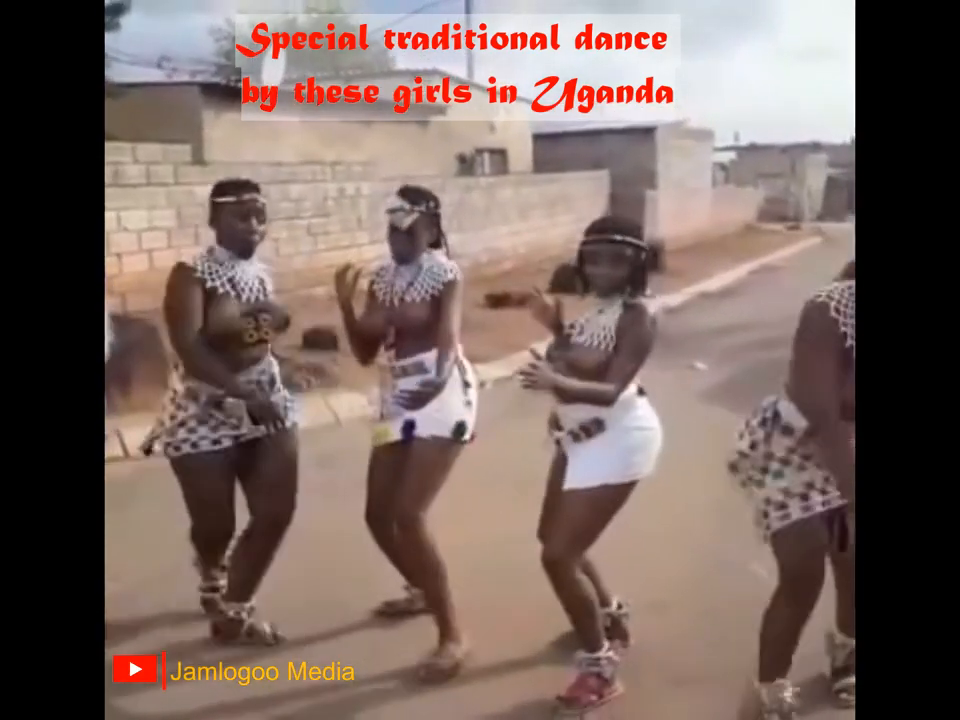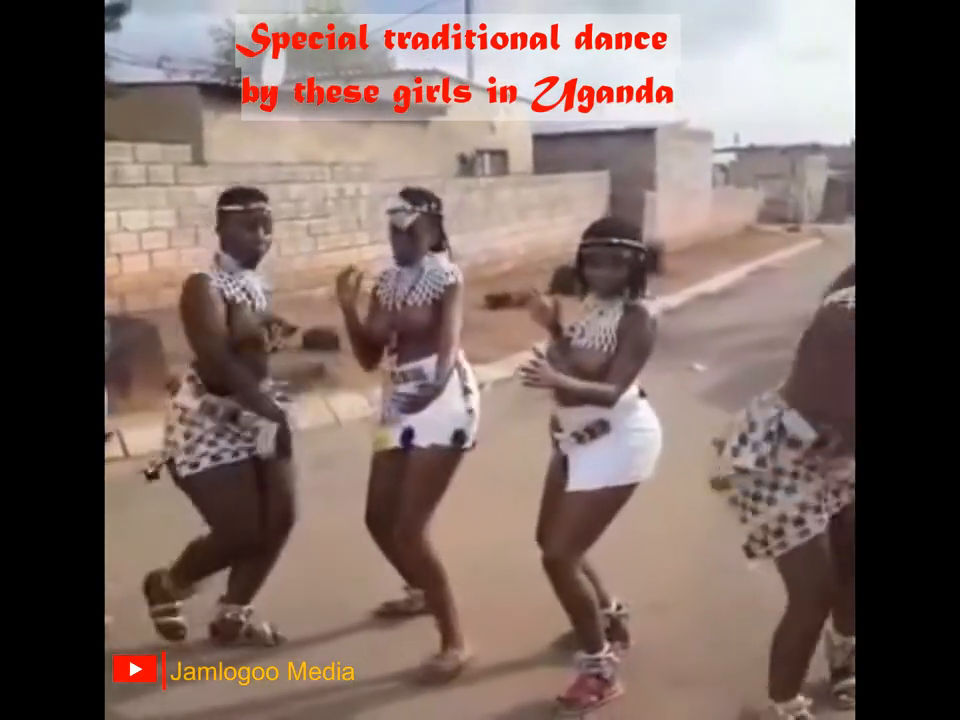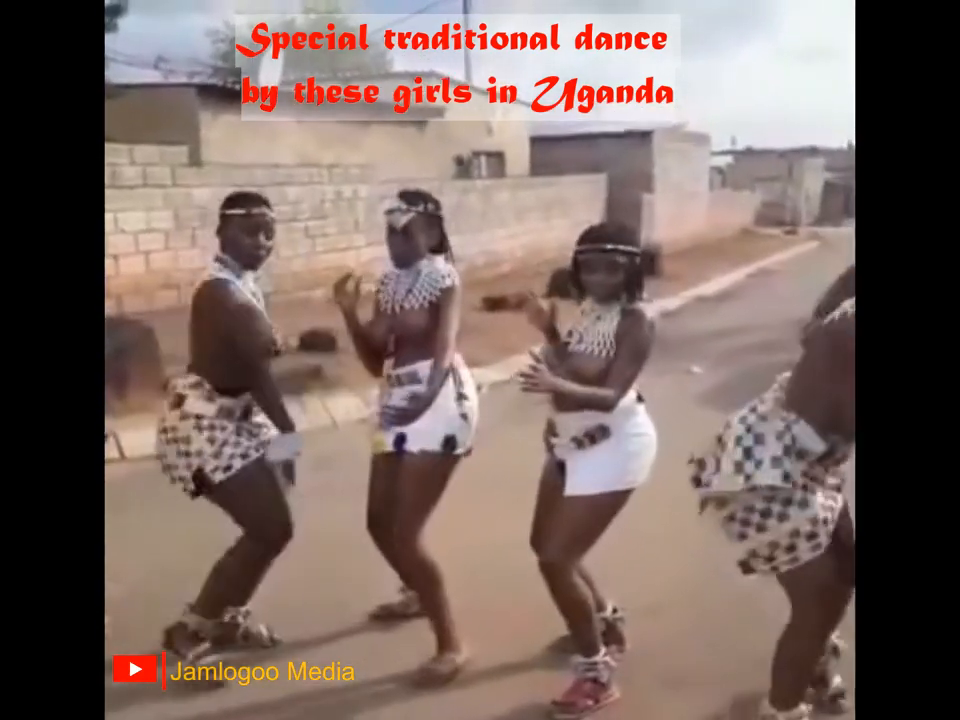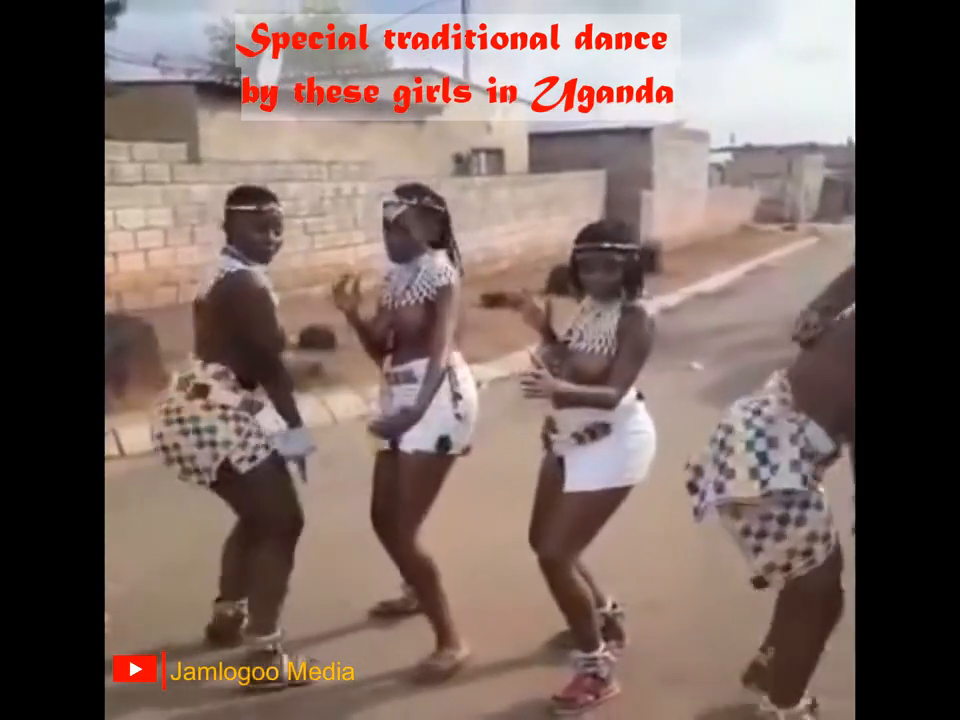
dt=0.1s
person 1, frame 1
left shoulder: (635, 316)
right shoulder: (596, 304)
left elbow: (611, 390)
left wrist: (556, 382)
right wrist: (555, 327)
left hip: (616, 441)
right hip: (579, 436)
left knee: (559, 555)
right knee: (553, 539)
left ankle: (600, 669)
right ankle: (610, 618)
person 1, frame 2
left shoulder: (635, 318)
right shoulder: (593, 305)
left elbow: (612, 391)
left wrist: (558, 381)
right wrist: (553, 329)
left hip: (616, 443)
right hip: (577, 438)
left knee: (560, 557)
right knee: (550, 541)
left ankle: (600, 669)
right ankle: (609, 619)
person 1, frame 3
left shoulder: (633, 322)
right shoulder: (589, 309)
left elbow: (612, 395)
left wrist: (557, 385)
right wrist: (549, 330)
left hip: (613, 447)
right hip: (571, 442)
left knee: (557, 560)
right knee: (543, 544)
left ankle: (596, 673)
right ankle: (605, 623)
person 1, frame 4
left shoulder: (634, 319)
right shoulder: (588, 307)
left elbow: (613, 393)
left wrist: (558, 388)
right wrist: (544, 331)
left hip: (611, 444)
right hip: (569, 439)
left knee: (556, 556)
right knee: (542, 541)
left ankle: (596, 668)
right ankle: (605, 619)
person 2, frame 1
left shoulder: (443, 272)
right shoulder: (383, 277)
left elbow: (448, 338)
right elbow: (364, 352)
left wrist: (437, 383)
right wrist: (346, 304)
left hip: (440, 396)
right hip: (397, 397)
left knee: (408, 518)
right knee: (378, 514)
left ankle: (452, 636)
right ankle: (422, 591)
person 2, frame 2
left shoulder: (445, 275)
right shoulder: (387, 282)
left elbow: (449, 343)
right elbow: (368, 357)
left wrist: (436, 387)
right wrist: (348, 309)
left hip: (442, 401)
right hip: (400, 402)
left knee: (410, 528)
right knee: (379, 518)
left ankle: (455, 641)
right ankle: (421, 591)
person 2, frame 3
left shoulder: (443, 278)
right shoulder: (390, 282)
left elbow: (445, 348)
right elbow: (375, 360)
left wrist: (425, 400)
right wrist: (350, 316)
left hip: (439, 404)
right hip: (400, 402)
left knee: (405, 533)
right knee: (379, 521)
left ankle: (451, 645)
right ankle: (419, 594)
person 2, frame 4
left shoulder: (441, 275)
right shoulder: (395, 277)
left elbow: (441, 350)
left wrist: (419, 407)
right wrist: (352, 315)
left hip: (436, 403)
right hip: (400, 401)
left knee: (403, 530)
right knee: (383, 517)
left ankle: (451, 641)
right ankle: (418, 592)
person 3, frame 1
left shoulder: (260, 276)
right shoulder: (191, 275)
right elbow: (188, 347)
left wrist: (283, 369)
right wrist: (245, 394)
left hip: (260, 407)
right hip: (206, 412)
left knee: (277, 511)
right knee: (214, 522)
left ankle: (233, 613)
right ankle: (212, 573)
person 3, frame 2
left shoulder: (254, 285)
right shoulder: (204, 286)
right elbow: (216, 360)
left wrist: (272, 408)
right wrist: (274, 415)
left hip: (254, 420)
right hip: (209, 426)
left knee: (278, 519)
right knee: (238, 533)
left ankle: (233, 614)
right ankle: (167, 585)
person 3, frame 3
left shoulder: (238, 287)
right shoulder: (222, 290)
right elbow: (253, 368)
left wrist: (272, 428)
right wrist: (286, 433)
left hip: (230, 422)
right hip: (212, 425)
left knee: (265, 527)
right knee: (270, 531)
left ankle: (225, 620)
right ankle: (190, 630)
person 3, frame 4
left shoulder: (229, 278)
right shoulder: (245, 284)
right elbow: (269, 363)
left wrist: (281, 421)
right wrist: (294, 428)
left hip: (206, 410)
right hip: (217, 417)
left knee: (260, 519)
right knee: (282, 525)
left ankle: (229, 616)
right ankle: (264, 652)
person 4, frame 1
right shoulder: (830, 311)
right elbow: (822, 411)
right wrist: (849, 496)
left hip: (843, 450)
right hip: (791, 448)
left knee: (849, 568)
right knee: (803, 579)
left ankle: (844, 651)
person 4, frame 2
right shoulder: (846, 316)
right elbow: (845, 422)
left hip: (832, 455)
right hip: (779, 459)
left knee: (847, 568)
right knee: (814, 593)
left ankle: (842, 651)
person 4, frame 3
left shoulder: (845, 313)
right shoulder: (846, 328)
right elbow: (845, 421)
left hip: (793, 457)
right hip: (765, 461)
left knee: (836, 574)
right knee: (820, 596)
left ankle: (819, 662)
person 4, frame 4
left shoulder: (842, 319)
right shoulder: (846, 323)
left elbow: (835, 412)
left hip: (771, 447)
right hip: (771, 463)
left knee: (818, 575)
right knee: (818, 598)
left ankle: (771, 665)
